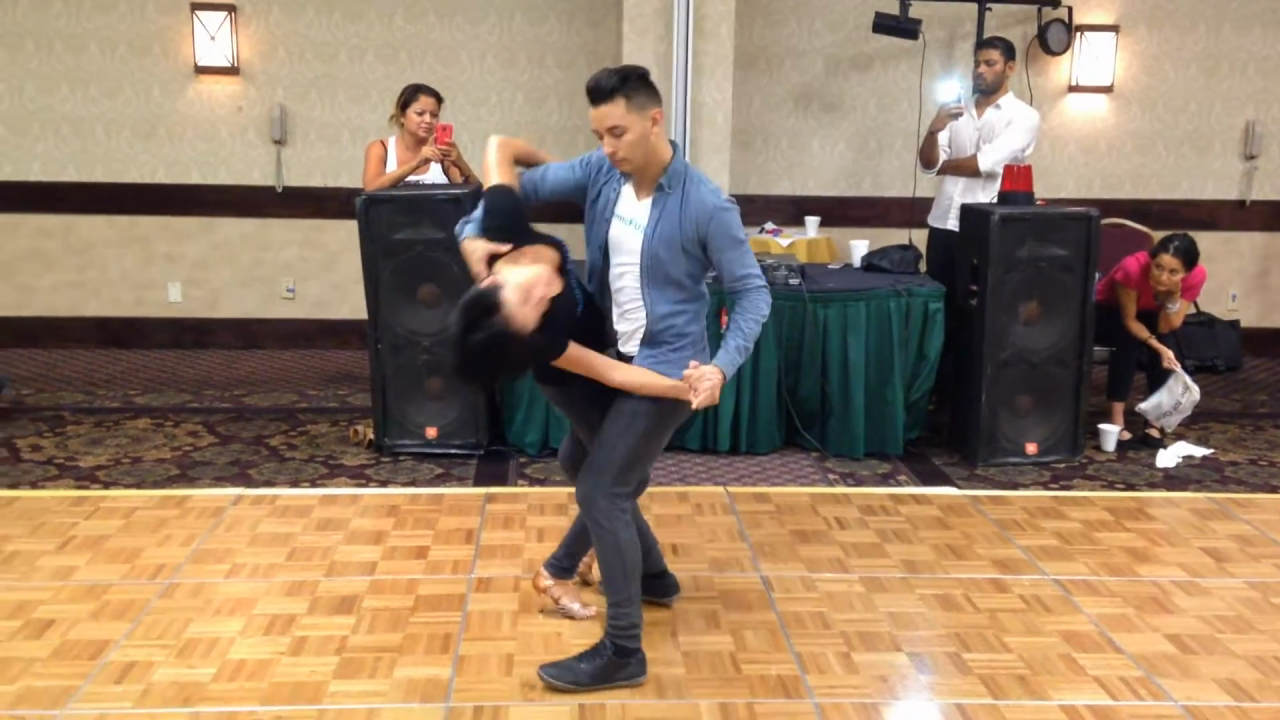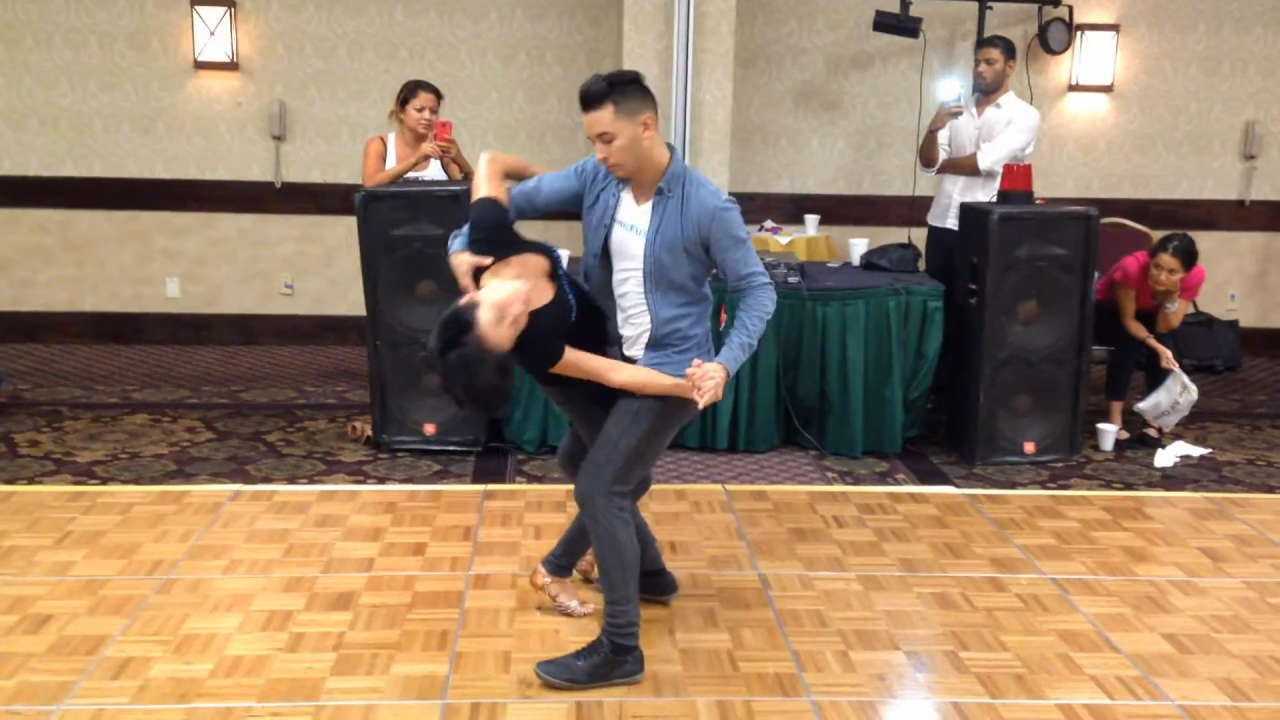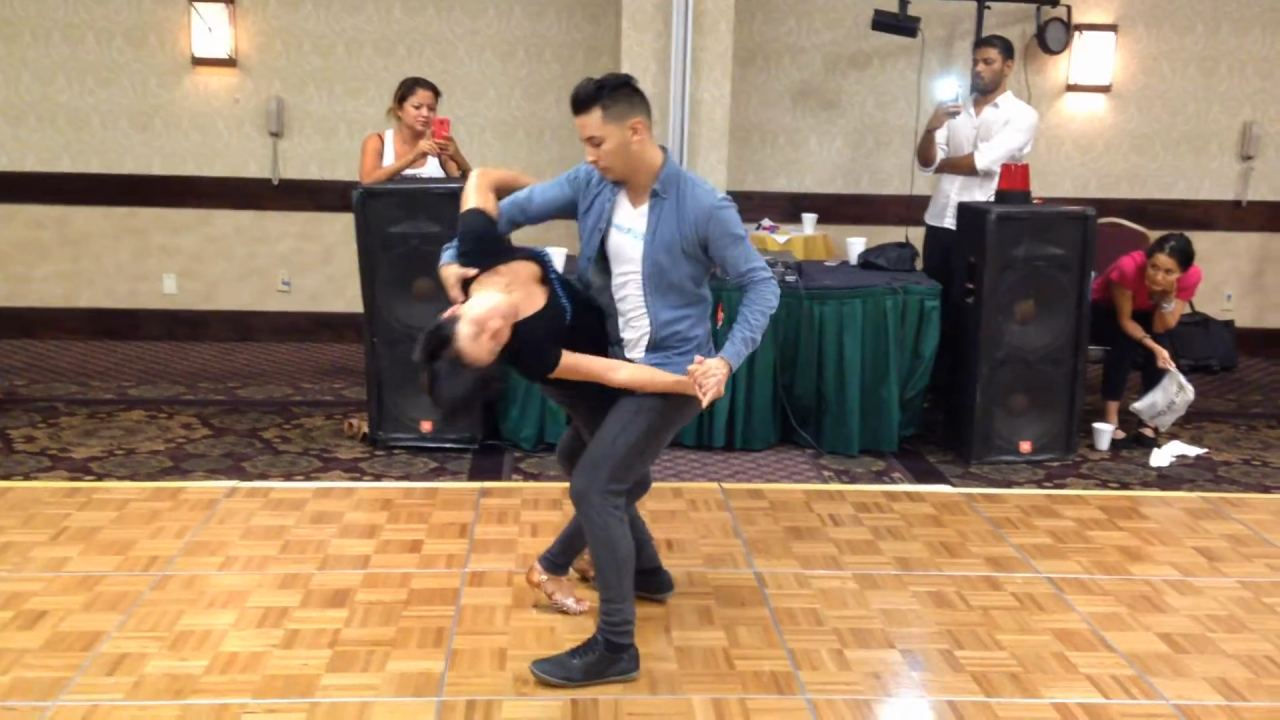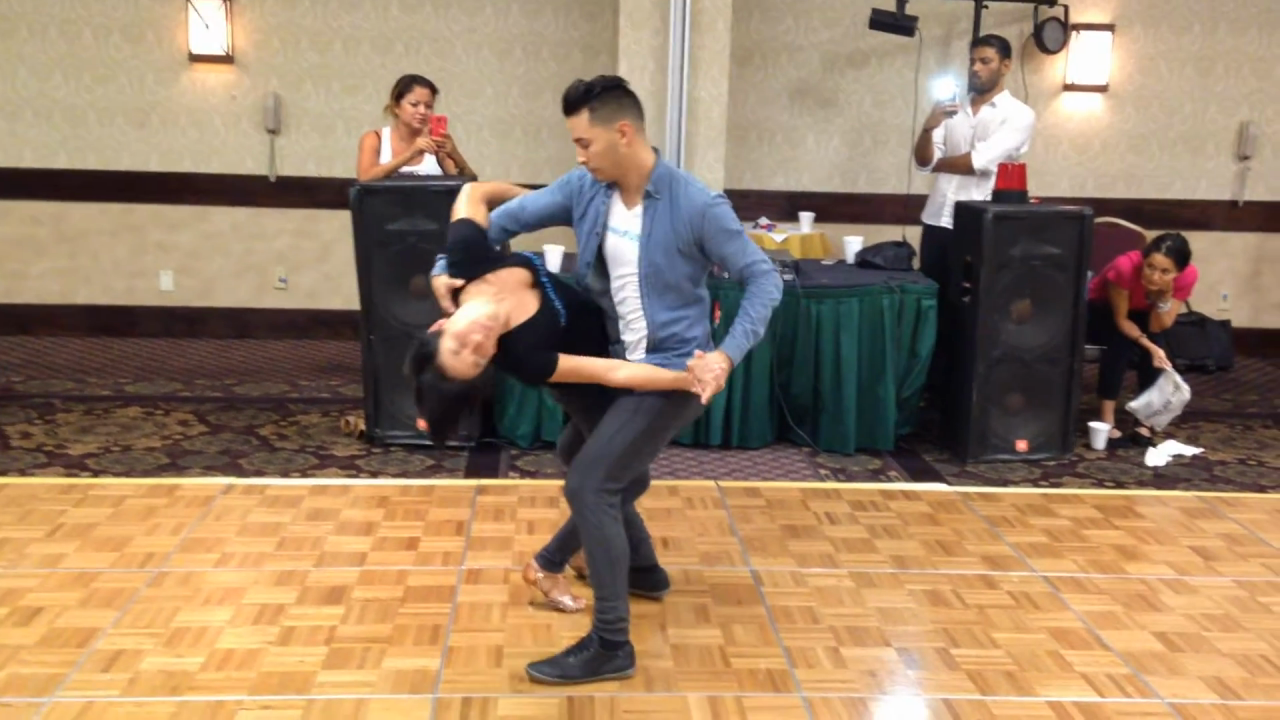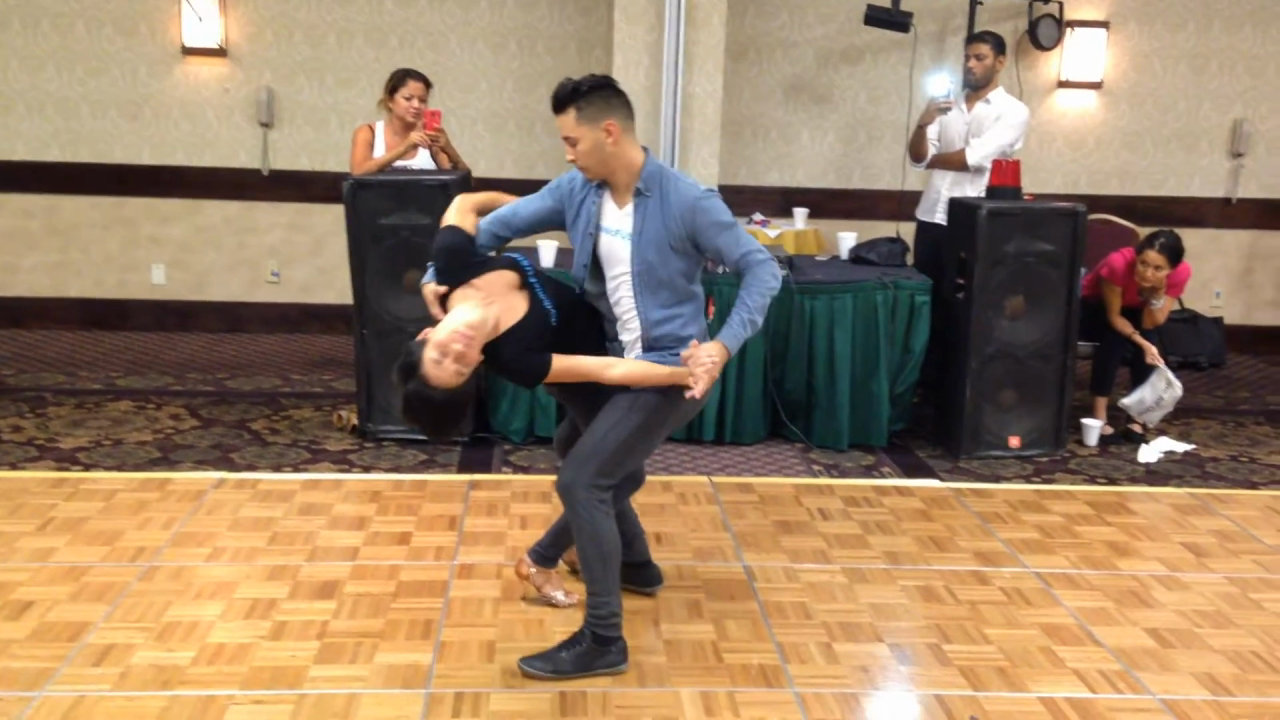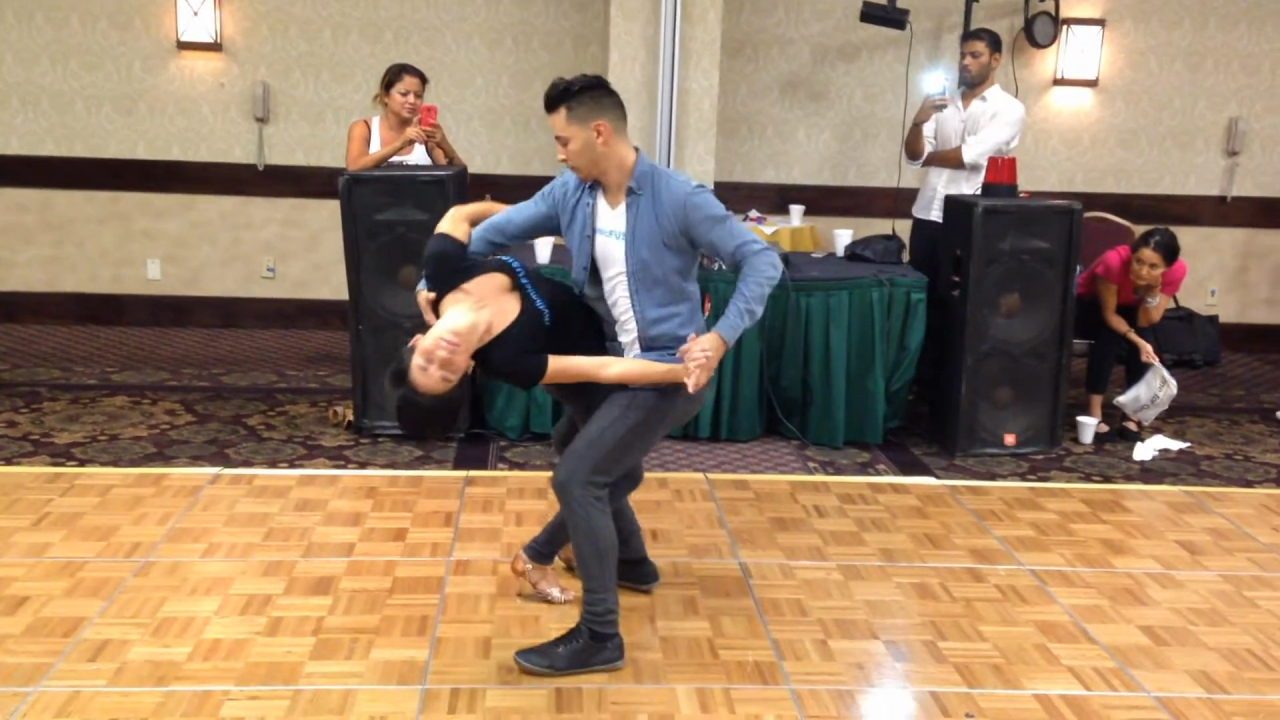
dt=0.1s
person 1, frame 1
left shoulder: (707, 207)
right shoulder: (599, 173)
left elbow: (752, 294)
right elbow: (525, 184)
left wrist: (721, 366)
right wrist: (474, 232)
left hip: (670, 368)
right hip: (616, 358)
left knee: (601, 490)
right knee: (583, 462)
left ankle: (622, 652)
right ankle: (650, 572)
person 1, frame 2
left shoulder: (708, 208)
right shoulder: (596, 179)
left elbow: (757, 291)
right elbow: (520, 197)
left wrist: (724, 364)
right wrist: (465, 246)
left hip: (673, 369)
right hip: (618, 360)
left knee: (601, 489)
right knee: (580, 459)
left ankle: (619, 650)
right ankle: (646, 569)
person 1, frame 3
left shoulder: (703, 208)
right shoulder: (590, 185)
left elbow: (762, 286)
right elbow: (517, 207)
left wrist: (727, 360)
right wrist: (456, 256)
left hip: (676, 371)
right hip: (620, 361)
left knee: (595, 486)
right knee: (578, 457)
left ankle: (615, 648)
right ankle: (642, 566)
person 1, frame 4
left shoulder: (698, 207)
right shoulder: (585, 190)
left elbow: (763, 280)
right elbow: (512, 215)
left wrist: (727, 355)
right wrist: (449, 266)
left hip: (674, 371)
right hip: (620, 362)
left knee: (590, 485)
right knee: (595, 466)
left ankle: (610, 645)
right ankle: (636, 565)
person 1, frame 5
left shoulder: (687, 202)
right shoulder: (574, 192)
left elbow: (763, 270)
right elbow: (504, 222)
left wrist: (724, 344)
right wrist: (443, 273)
left hip: (672, 370)
right hip: (620, 362)
left knee: (581, 480)
right knee: (599, 468)
left ankle: (603, 641)
right ankle: (629, 557)
person 1, frame 6
left shoulder: (680, 199)
right shoulder: (568, 194)
left elbow: (761, 261)
right elbow: (499, 229)
left wrist: (720, 336)
left hip: (670, 369)
right hip: (620, 361)
left knee: (577, 477)
right knee: (597, 464)
left ankle: (599, 637)
right ankle: (625, 554)
person 2, frame 1
left shoulder: (503, 227)
right shoulder: (546, 340)
right elbow: (614, 375)
right wrist: (686, 390)
left hip: (593, 337)
right ankle: (558, 575)
person 2, frame 2
left shoulder: (487, 234)
right shoulder: (536, 346)
left elbow: (490, 162)
right elbow: (613, 374)
right wrist: (689, 387)
right hip: (579, 385)
right ankle: (554, 572)
person 2, frame 3
left shoulder: (476, 245)
right shoulder: (527, 348)
left elbow: (481, 178)
right elbow: (613, 373)
right wrist: (690, 384)
left hip: (591, 341)
right ankle: (551, 570)
person 2, frame 4
left shoulder: (466, 255)
right shoulder: (519, 355)
left elbow: (473, 192)
right elbow: (612, 373)
right wrist: (688, 380)
right ankle: (547, 567)
person 2, frame 5
left shoulder: (450, 259)
right shoulder: (510, 356)
left elbow: (466, 203)
right elbow: (607, 370)
right wrist: (683, 375)
right ankle: (539, 562)
person 2, frame 6
left shoulder: (442, 265)
right shoulder: (506, 359)
left elbow: (461, 214)
right elbow: (604, 369)
right wrist: (680, 372)
right ankle: (535, 560)
person 3, frame 1
left shoulder: (1023, 116)
right shoulder: (958, 111)
left elbow: (986, 163)
right elbow: (928, 164)
left wrist: (943, 166)
right wrist: (933, 131)
right hip: (943, 223)
right ankle: (941, 385)
person 3, frame 2
left shoulder: (1023, 115)
right shoulder: (958, 110)
left elbow: (985, 162)
right elbow: (927, 163)
left wrist: (943, 165)
right wrist: (933, 129)
right hip: (943, 222)
right ankle: (939, 384)
person 3, frame 3
left shoulder: (1022, 115)
right shoulder: (955, 110)
left elbow: (982, 162)
right elbow: (925, 163)
left wrist: (941, 164)
right wrist: (931, 129)
right hip: (940, 221)
right ankle: (936, 383)
person 3, frame 4
left shoulder: (1019, 114)
right shoulder: (953, 109)
left elbow: (980, 161)
right elbow: (922, 161)
left wrist: (938, 163)
right wrist: (928, 128)
right hip: (937, 221)
right ankle: (932, 382)
person 3, frame 5
left shoulder: (1013, 111)
right shoulder: (947, 105)
left elbow: (974, 158)
right elbow: (917, 158)
left wrist: (931, 160)
right wrist: (922, 125)
right hip: (931, 217)
right ankle: (926, 379)
person 3, frame 6
left shoulder: (1009, 108)
right shoulder: (943, 102)
left elbow: (970, 155)
right elbow: (913, 155)
left wrist: (928, 158)
right wrist: (918, 122)
right hip: (927, 214)
right ankle: (921, 376)
person 4, frame 1
left shoulder: (1196, 276)
right shoulder: (1132, 267)
left elbow: (1166, 328)
right elbow: (1129, 320)
left wrist: (1174, 295)
right wrist: (1158, 347)
left hip: (1149, 316)
right hip: (1107, 314)
left knee: (1164, 340)
right knee: (1130, 341)
left ankle: (1154, 422)
right ankle: (1116, 422)
person 4, frame 2
left shoulder: (1195, 276)
right shoulder: (1132, 267)
left elbow: (1164, 328)
right elbow: (1127, 320)
left wrist: (1172, 295)
right wrist: (1157, 347)
left hip: (1147, 316)
right hip: (1106, 314)
left knee: (1163, 339)
right knee: (1128, 340)
left ankle: (1153, 421)
right ankle: (1114, 421)
person 4, frame 3
left shoulder: (1191, 276)
right shoulder: (1128, 267)
left elbow: (1161, 328)
right elbow: (1124, 320)
left wrist: (1169, 295)
right wrist: (1153, 347)
left hip: (1145, 316)
right hip: (1103, 313)
left knee: (1159, 340)
right knee: (1125, 340)
left ankle: (1148, 421)
right ankle: (1111, 421)
person 4, frame 4
left shoulder: (1188, 276)
right shoulder: (1125, 266)
left elbow: (1157, 327)
right elbow: (1120, 319)
left wrist: (1165, 295)
right wrist: (1149, 346)
left hip: (1141, 315)
right hip: (1099, 313)
left knee: (1155, 339)
right knee: (1121, 340)
left ankle: (1144, 421)
right ankle: (1107, 420)
person 4, frame 5
left shoulder: (1181, 273)
right shoulder: (1118, 263)
left elbow: (1150, 324)
right elbow: (1113, 316)
left wrist: (1159, 291)
right wrist: (1142, 343)
left hip: (1134, 311)
right hip: (1092, 309)
left knee: (1148, 336)
right knee: (1114, 337)
left ankle: (1137, 417)
right ankle: (1099, 417)
person 4, frame 6
left shoulder: (1177, 271)
right shoulder: (1114, 261)
left elbow: (1145, 322)
right elbow: (1108, 314)
left wrist: (1154, 289)
right wrist: (1137, 341)
left hip: (1129, 309)
right hip: (1088, 307)
left knee: (1143, 334)
right knee: (1109, 334)
left ankle: (1132, 415)
right ankle: (1094, 414)
